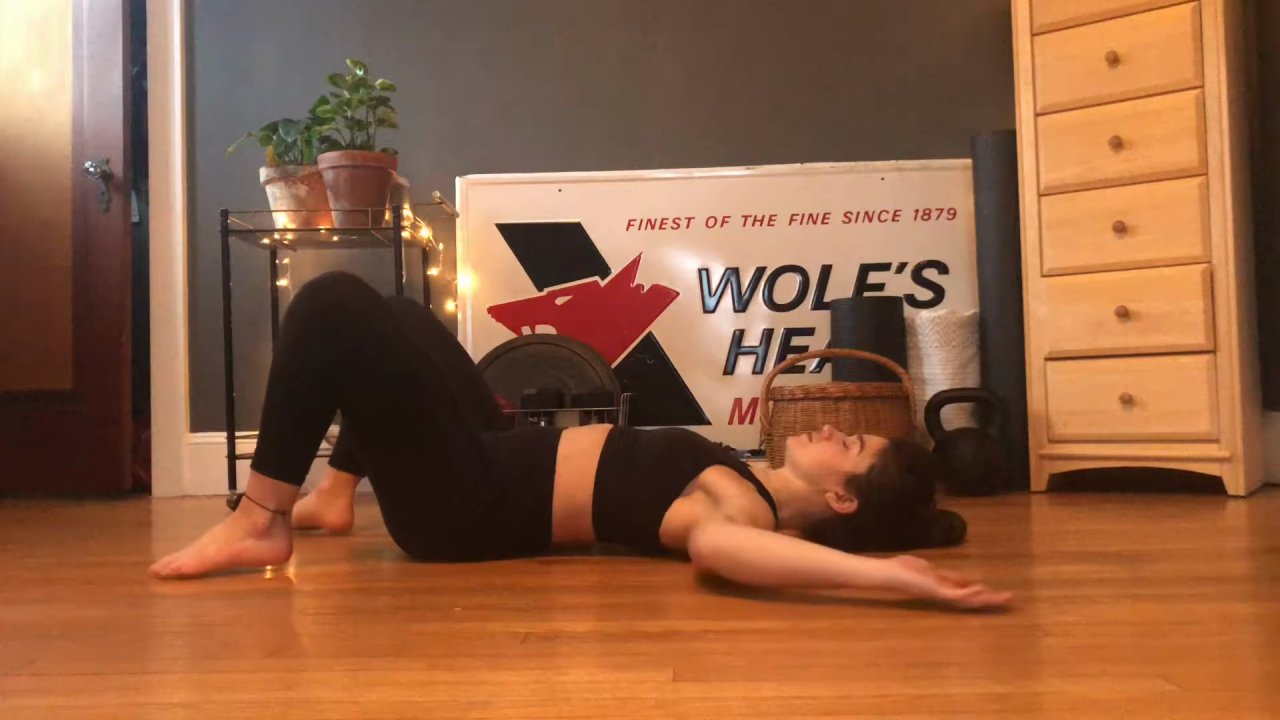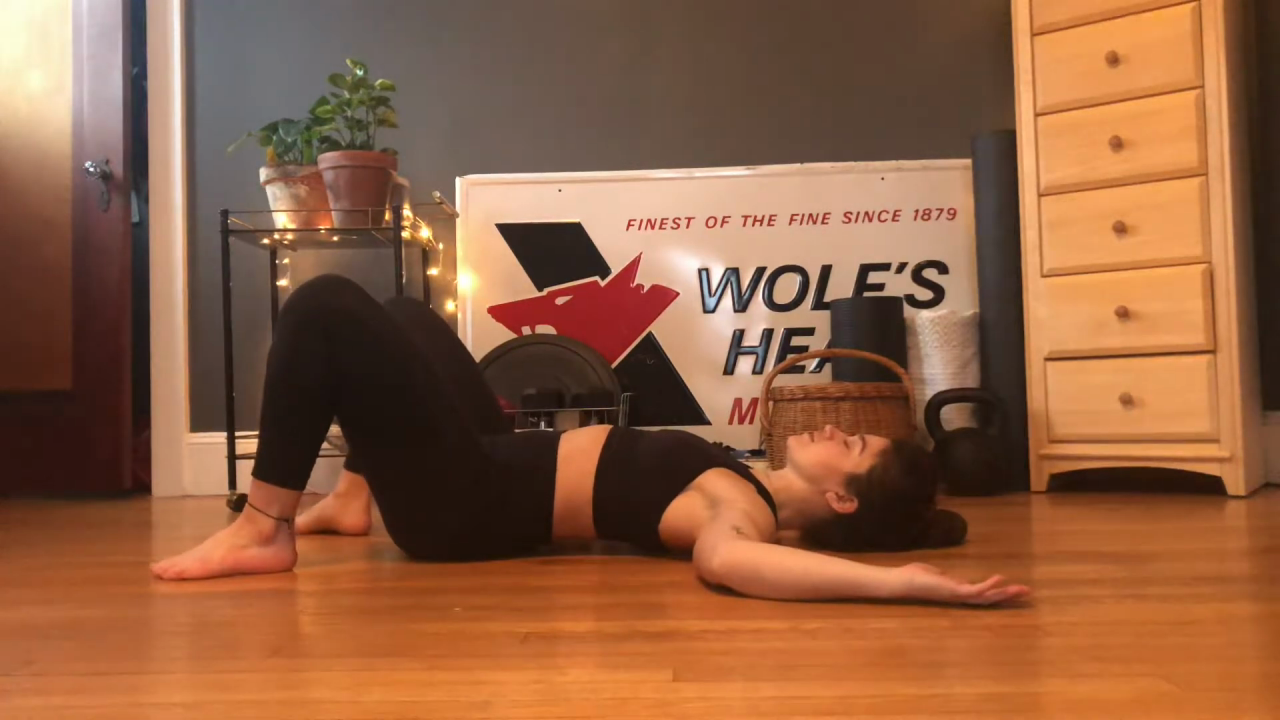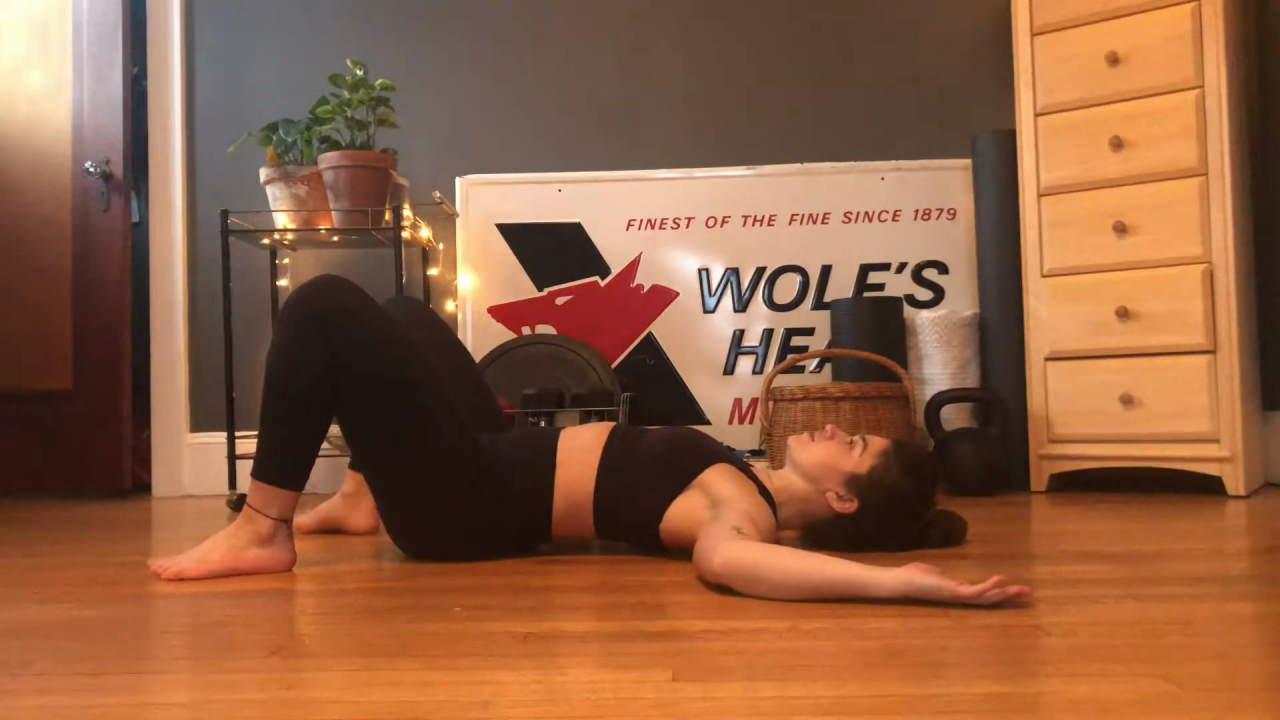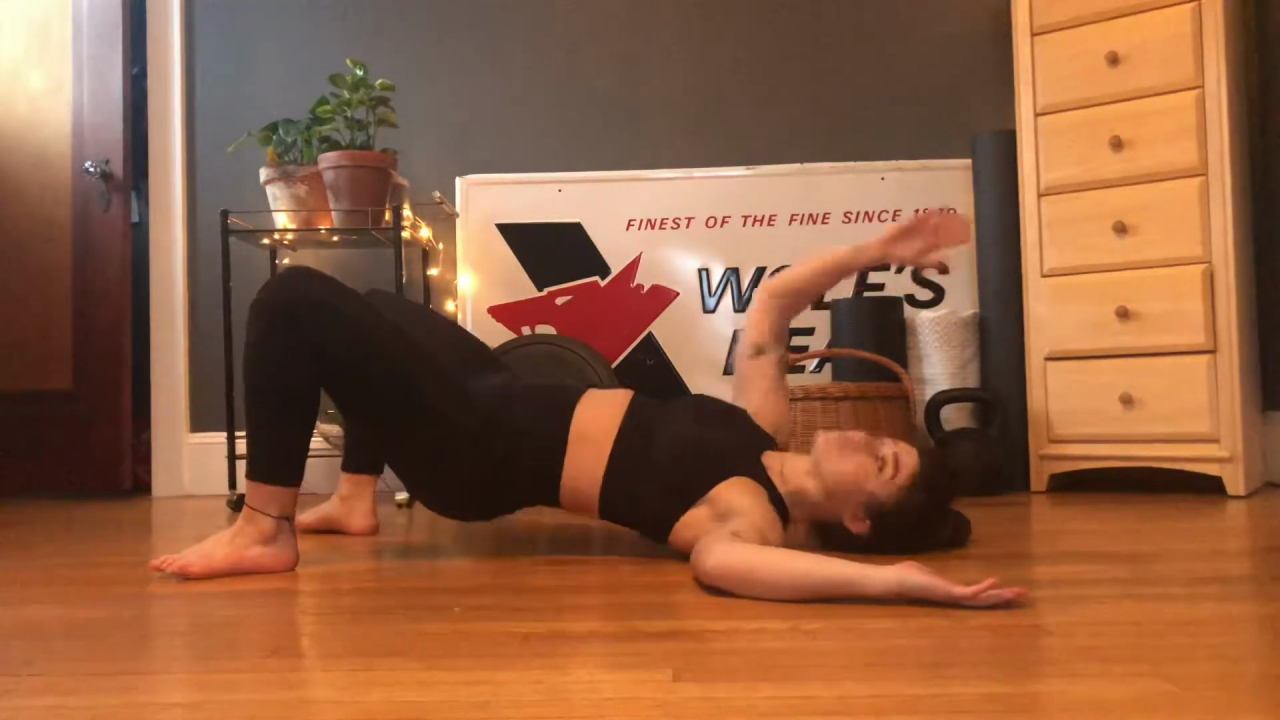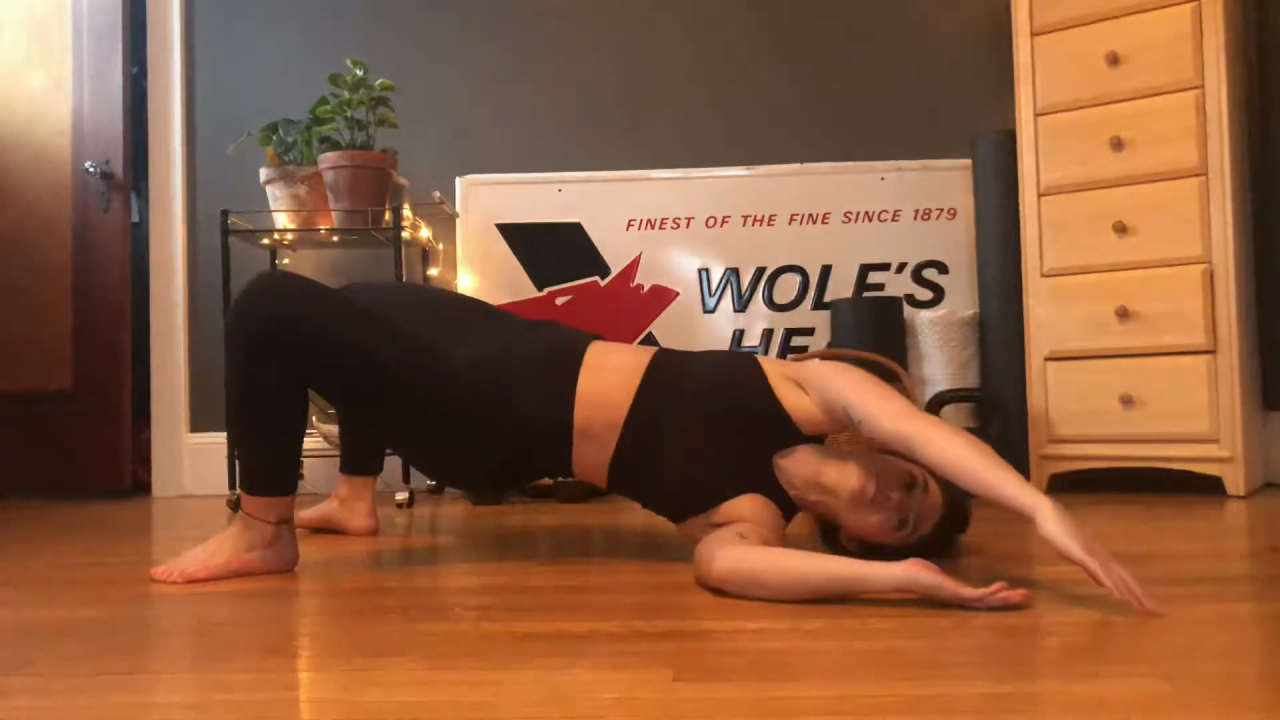
dt=1s
person 1, frame 1
left shoulder: (750, 513)
right shoulder: (755, 491)
left elbow: (714, 545)
left wrist: (880, 571)
left hip: (464, 503)
right hip: (497, 460)
left knee: (332, 303)
right knee: (397, 318)
left ankle: (259, 523)
right ankle: (332, 498)
person 1, frame 2
left shoulder: (745, 511)
right shoulder: (759, 493)
left elbow: (724, 556)
left wrist: (898, 581)
left hip: (463, 503)
right hip: (496, 462)
left knee: (325, 307)
right knee: (404, 315)
left ankle: (263, 529)
right ankle: (350, 500)
person 1, frame 3
left shoulder: (747, 511)
right shoulder: (757, 490)
left elbow: (722, 556)
left wrist: (897, 581)
left hip: (464, 503)
right hip: (496, 459)
left knee: (324, 306)
right knee: (404, 314)
left ankle: (262, 530)
right ankle: (359, 500)
person 1, frame 4
left shoulder: (754, 519)
right shoulder: (766, 425)
left elbow: (720, 561)
right elbow: (771, 304)
left wrist: (892, 577)
right wrist: (879, 249)
left hip: (475, 454)
right hip: (504, 394)
left knee: (292, 300)
right knee: (367, 306)
left ankle: (264, 534)
right ankle: (353, 505)
person 1, frame 5
left shoulder: (752, 516)
right shoulder: (813, 399)
left elbow: (724, 566)
right elbow: (922, 426)
right wrist: (1040, 506)
left hip: (492, 430)
right hip: (521, 346)
left knee: (269, 308)
right knee: (357, 304)
left ankle: (262, 537)
right ankle: (354, 502)
